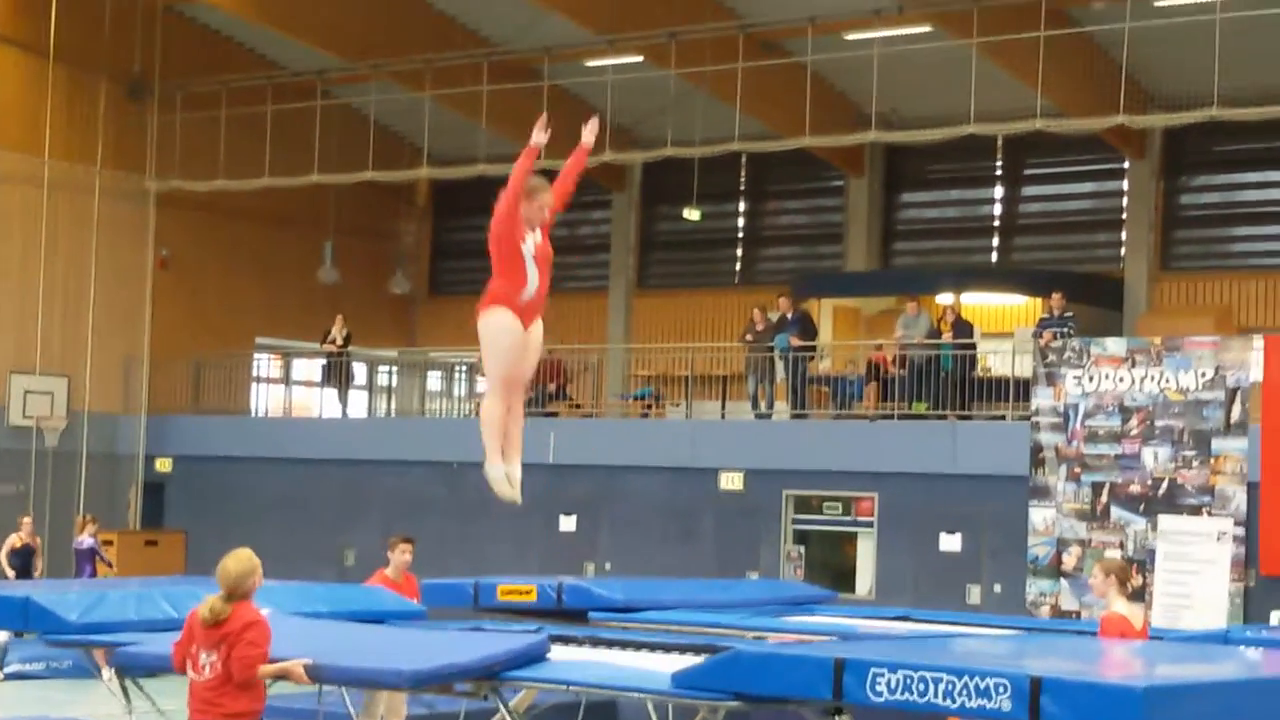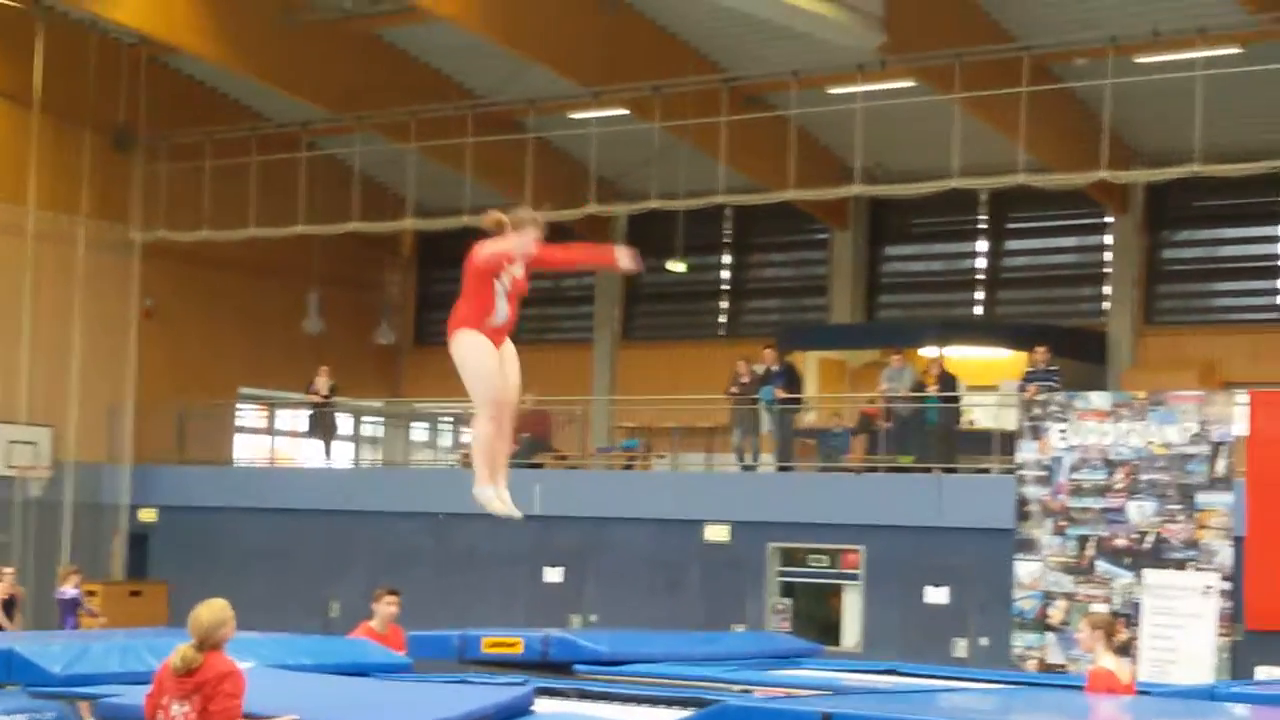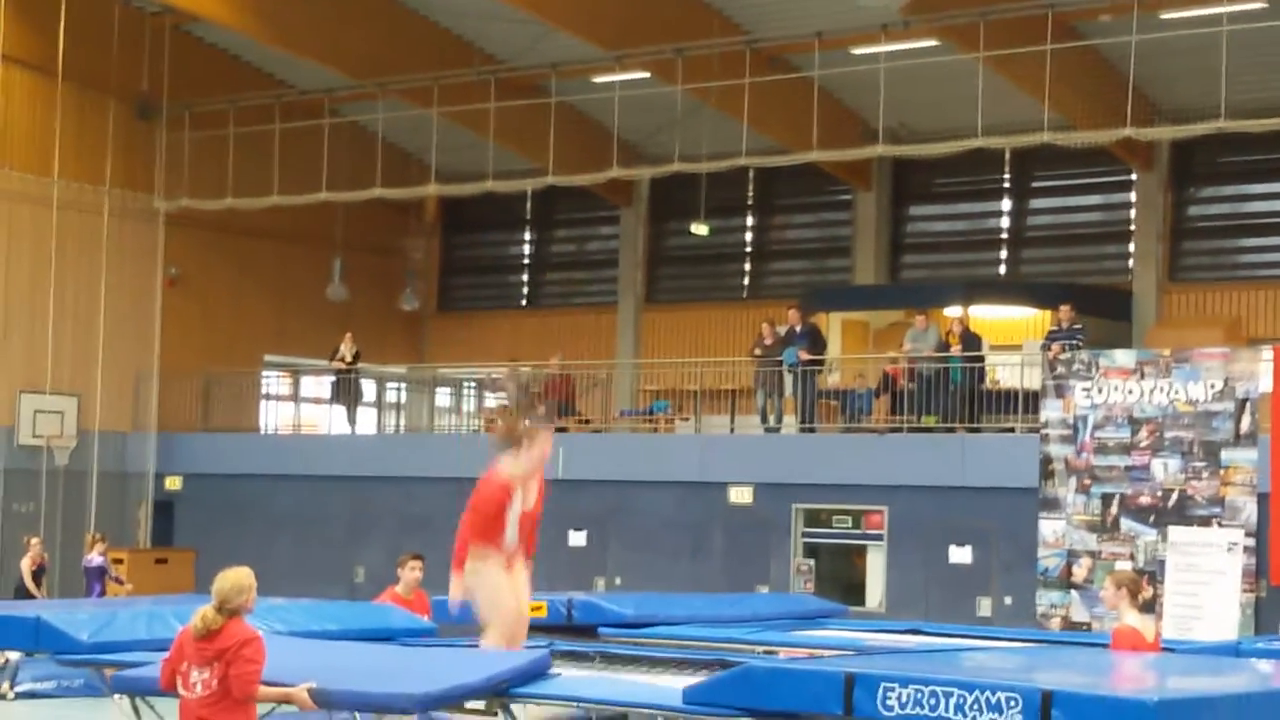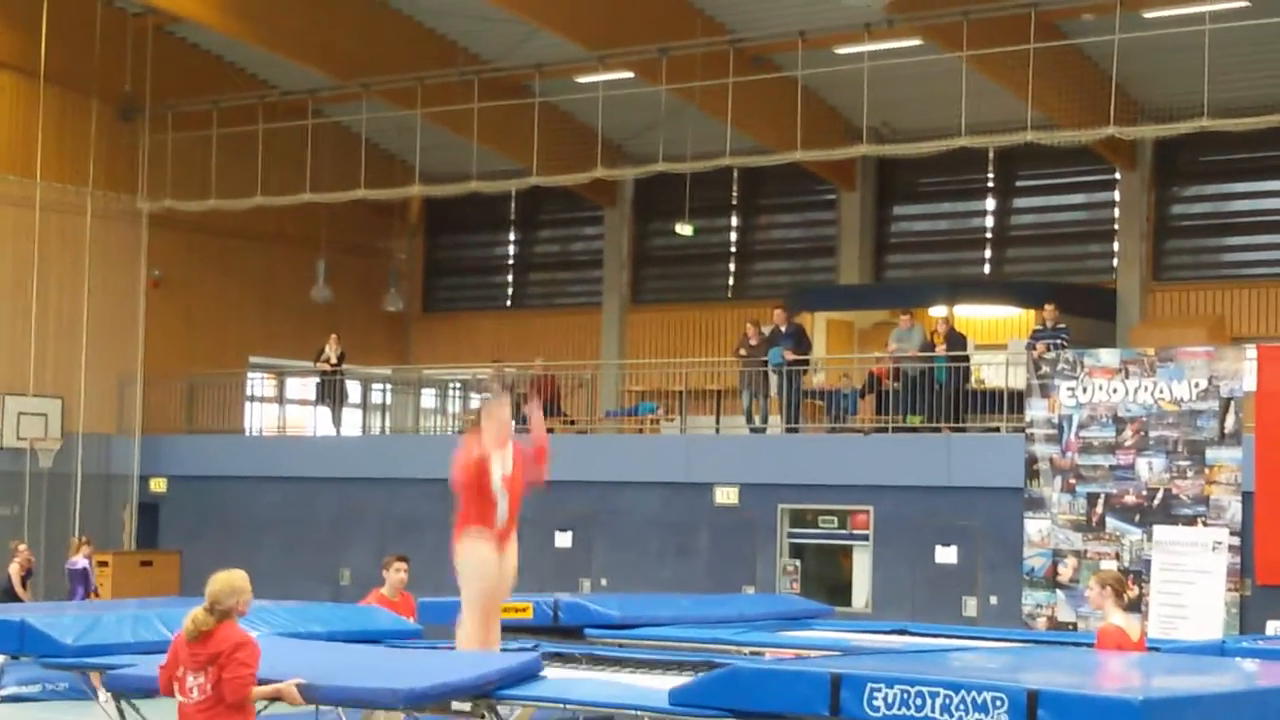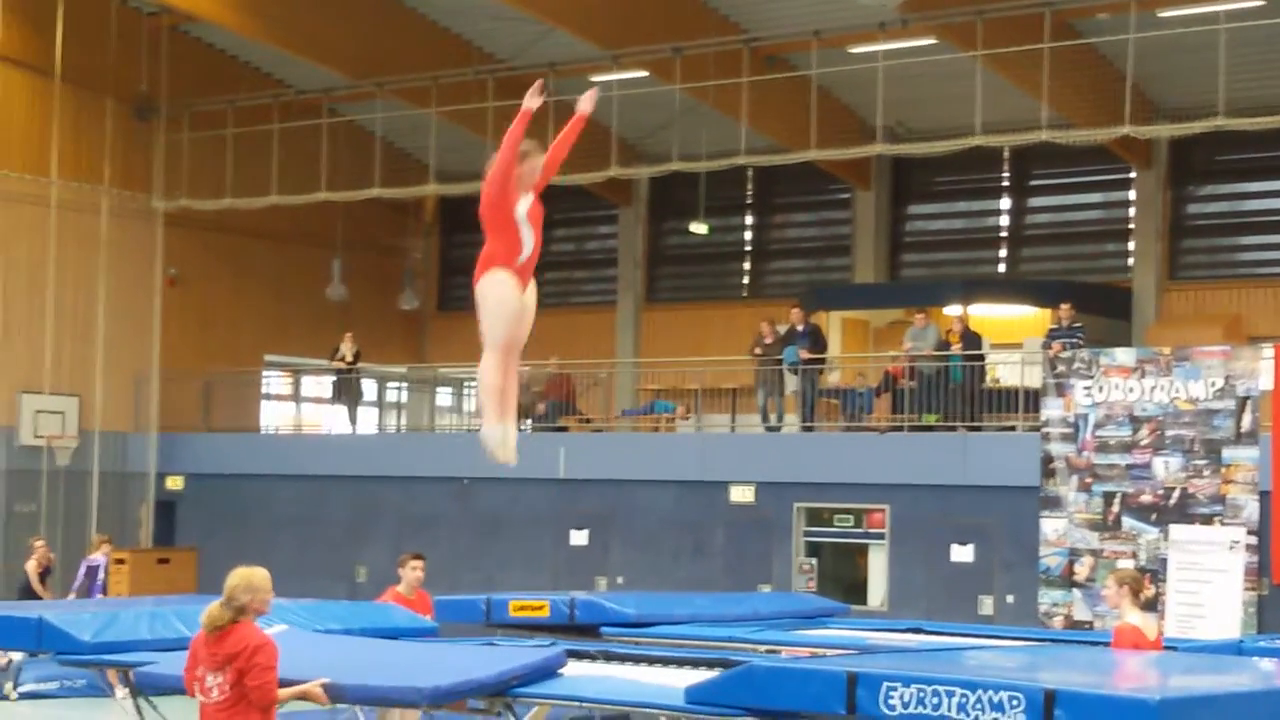
dt=0.4s
person 1, frame 1
left shoulder: (539, 227)
right shoulder: (503, 227)
left elbow: (565, 187)
right elbow: (513, 190)
left wrist: (584, 148)
right wrist: (532, 149)
left hip: (530, 317)
right hip: (500, 312)
left knee: (517, 392)
right knee: (499, 389)
left ankle: (512, 464)
right ankle: (493, 461)
person 1, frame 2
left shoulder: (528, 257)
right shoulder: (484, 253)
left elbow: (572, 257)
right elbow: (489, 259)
left wrist: (612, 257)
right wrist: (510, 253)
left hip: (499, 338)
right hip: (469, 333)
left knee: (507, 413)
right knee: (492, 409)
left ankle: (499, 488)
right ankle: (484, 486)
person 1, frame 3
left shoulder: (536, 478)
right shoulder: (497, 483)
right elbow: (469, 525)
left wrist: (527, 559)
right wrist: (457, 574)
left hip: (511, 557)
right hip: (483, 558)
left knee: (520, 623)
right knee: (508, 622)
person 1, frame 4
left shoulder: (514, 450)
right shoulder: (473, 454)
left elbow: (536, 474)
right elbow: (460, 483)
left wrist: (540, 439)
right wrist: (478, 459)
left hip: (505, 536)
right hip: (475, 535)
left knee: (492, 611)
right knee: (475, 612)
person 1, frame 5
left shoulder: (530, 191)
right shoulder: (496, 193)
left elbow: (557, 153)
right elbow: (508, 152)
left wrist: (581, 116)
right wrist: (525, 112)
left hip: (524, 279)
right hip: (497, 275)
left knee: (511, 355)
right knee: (496, 351)
left ankle: (508, 426)
right ankle: (491, 423)
